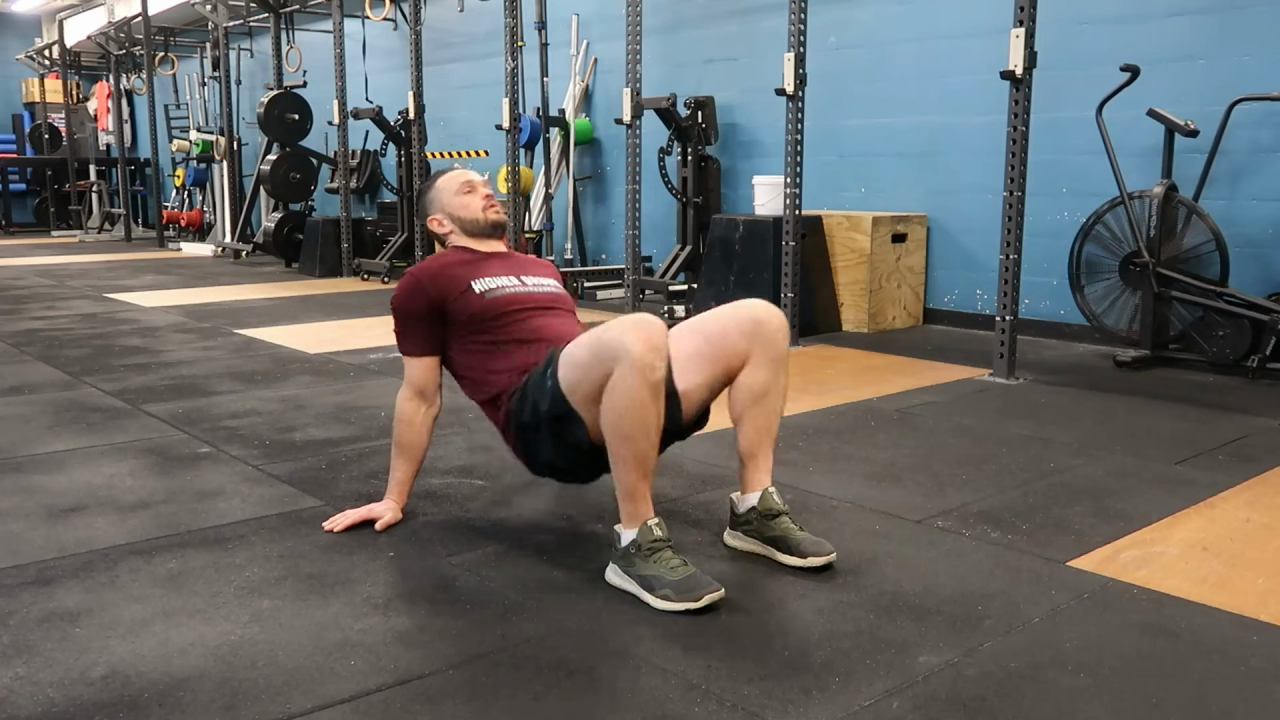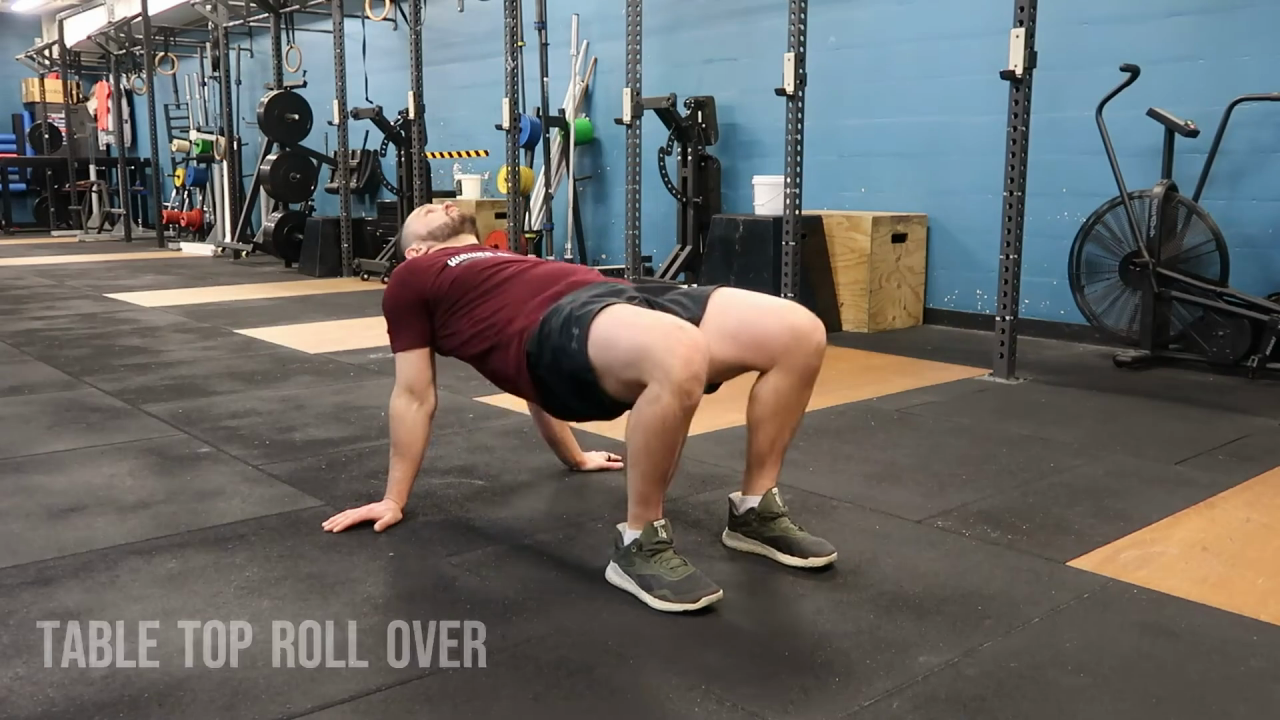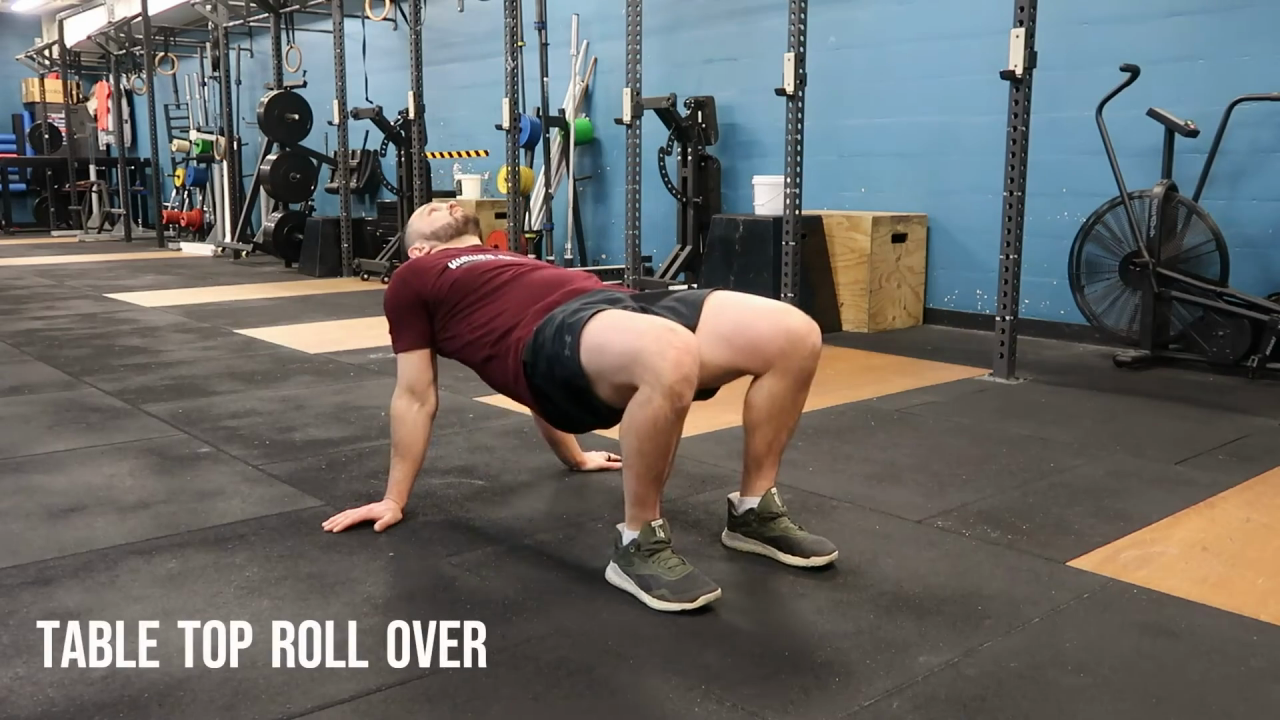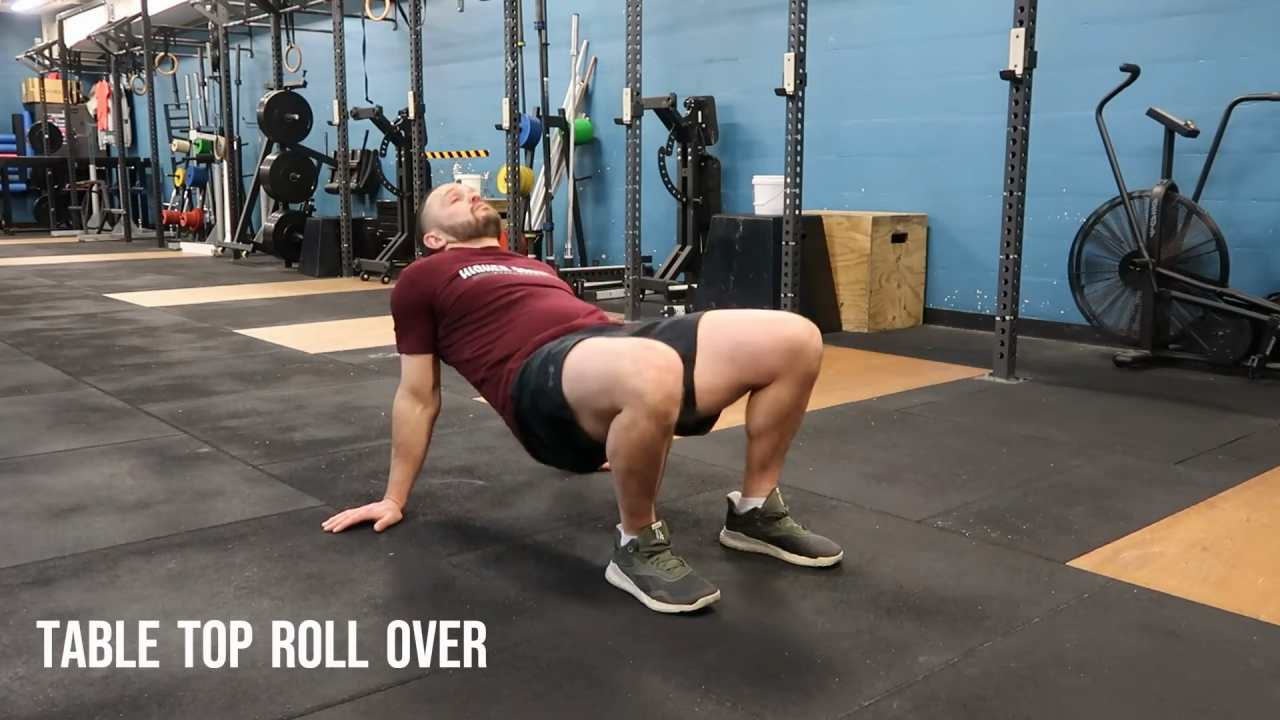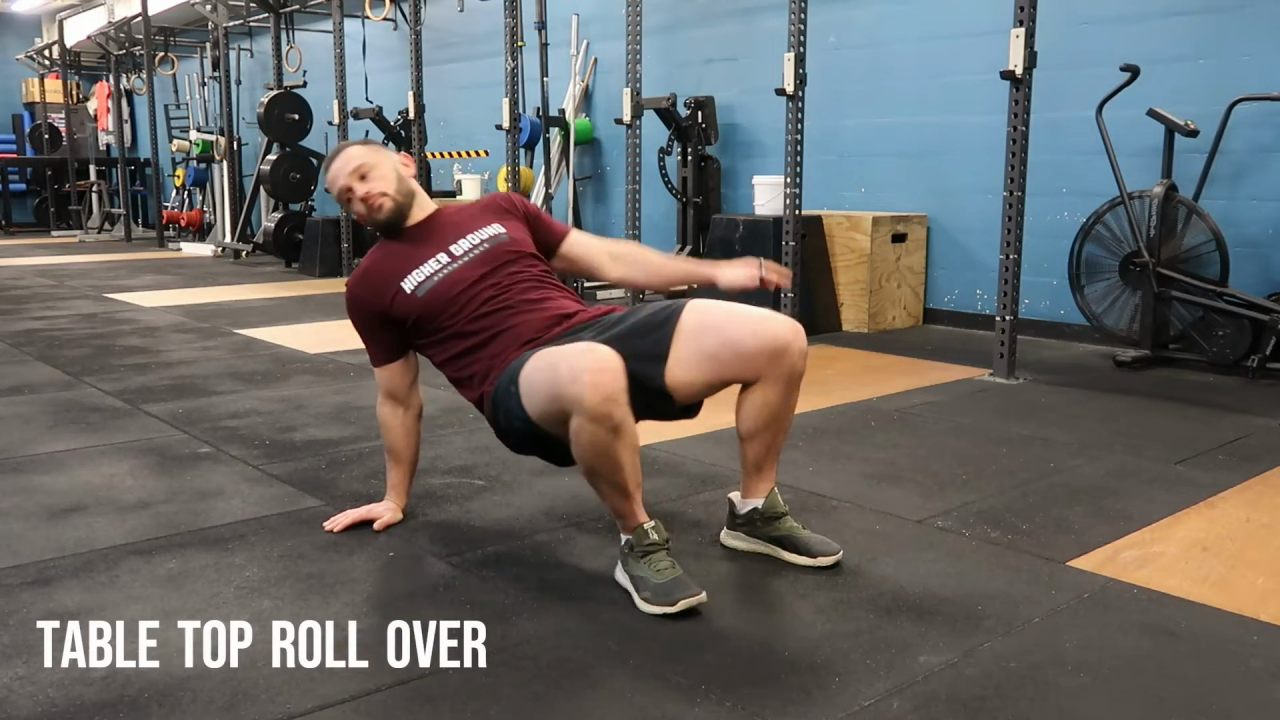
dt=0.4s
person 1, frame 1
left shoulder: (540, 268)
right shoulder: (428, 282)
right elbow: (421, 396)
left wrist: (588, 447)
right wrist: (395, 499)
left hip: (621, 384)
right hip: (547, 411)
left knee: (760, 322)
right knee: (638, 340)
left ankle: (754, 510)
right ankle: (636, 543)
person 1, frame 2
left shoulder: (509, 264)
right shoulder: (413, 280)
left elbow: (533, 379)
right elbow: (415, 395)
right wrist: (395, 500)
right hip: (562, 329)
left knee: (800, 334)
right knee: (681, 357)
left ankle: (755, 512)
right ankle: (640, 545)
person 1, frame 3
left shoulder: (518, 262)
right shoulder: (415, 279)
left elbow: (538, 385)
right elbow: (417, 394)
right wrist: (395, 500)
right hip: (558, 338)
left knee: (794, 335)
right knee: (669, 356)
left ankle: (754, 511)
right ankle: (640, 544)
person 1, frame 4
left shoulder: (536, 268)
right shoulder: (425, 280)
right elbow: (419, 397)
right wrist: (395, 500)
left hip: (622, 342)
right hip: (542, 377)
left knee: (794, 341)
right knee: (652, 372)
left ankle: (754, 513)
right ankle: (638, 547)
person 1, frame 5
left shoulder: (498, 211)
right shoulder: (372, 286)
left elbow: (604, 258)
right elbow: (398, 398)
left wrist: (711, 272)
right wrist: (396, 498)
left hip: (604, 330)
right hip: (530, 375)
left knee: (779, 340)
right knee: (593, 376)
left ankle: (754, 511)
right ankle: (641, 542)
